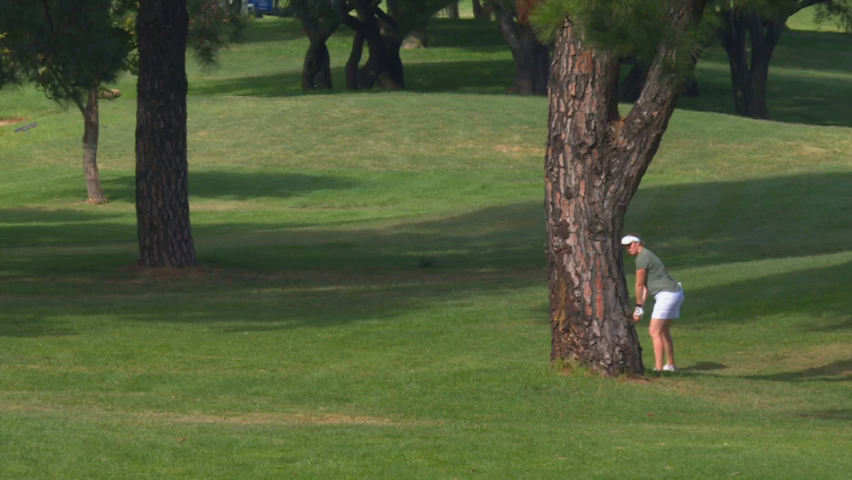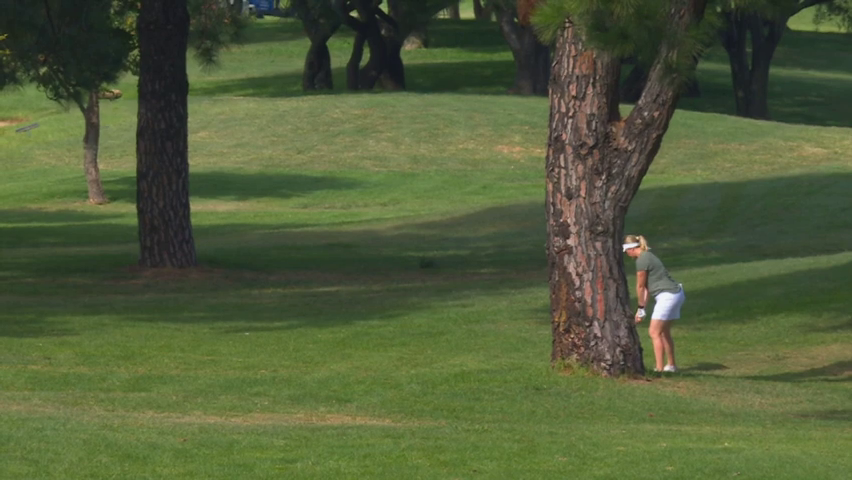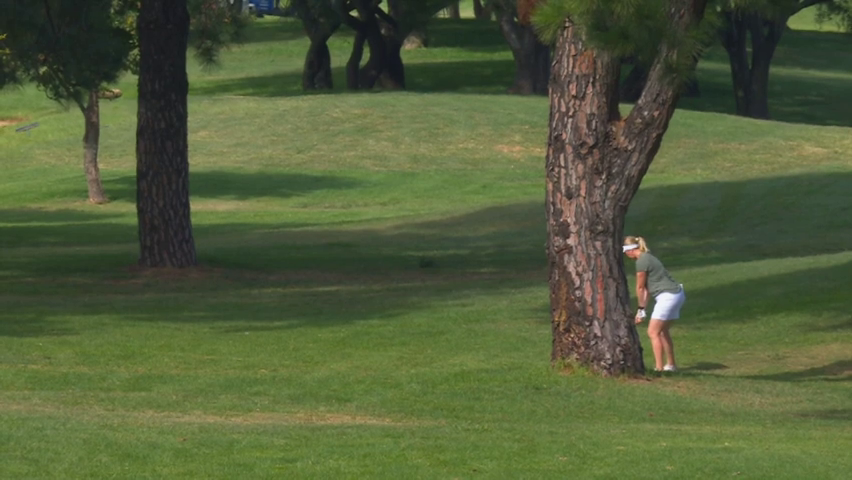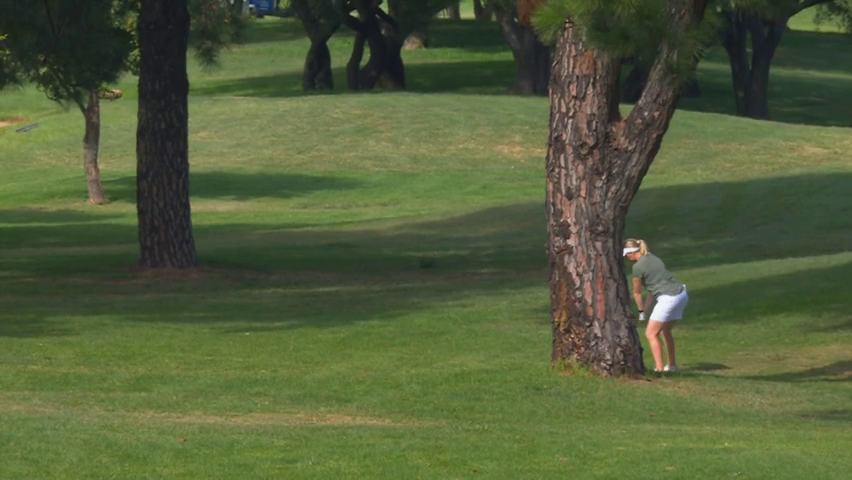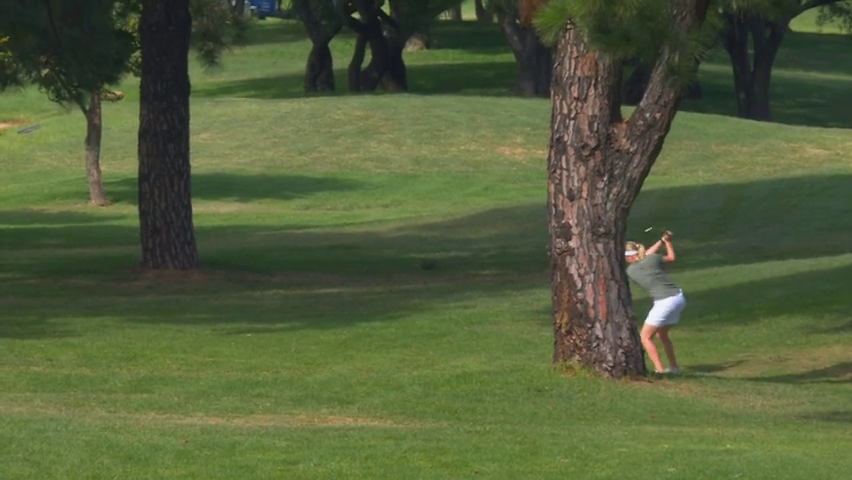
dt=0.7s
person 1, frame 1
left shoulder: (641, 258)
right shoulder: (646, 255)
left elbow: (639, 285)
right elbow: (646, 286)
left wrist: (638, 307)
right wrist: (640, 307)
left hip: (667, 295)
right hip: (673, 293)
left knee: (654, 331)
right knee: (663, 331)
left ankle: (659, 368)
right ankle: (670, 365)
person 1, frame 2
left shoulder: (642, 260)
right shoulder: (647, 256)
left elbow: (640, 286)
right elbow: (647, 286)
left wrist: (640, 308)
right wrist: (642, 308)
left hip: (667, 296)
right hip: (675, 294)
left knee: (654, 332)
right knee: (664, 331)
left ankle: (659, 369)
right ankle: (671, 365)
person 1, frame 3
left shoulder: (641, 261)
right shoulder: (647, 257)
left elbow: (640, 288)
right elbow: (646, 288)
left wrist: (640, 309)
right wrist: (642, 309)
left hip: (668, 296)
right hip: (675, 294)
left knee: (653, 332)
right knee: (663, 331)
left ankle: (659, 368)
right ankle: (671, 365)
person 1, frame 4
left shoulder: (637, 267)
right shoulder: (653, 258)
left elbow: (637, 292)
left wrist: (641, 312)
right wrist: (644, 310)
left hip: (669, 298)
right hip: (680, 294)
left knee: (651, 334)
right knee: (665, 331)
left ankle: (659, 369)
right ankle: (671, 365)
person 1, frame 5
left shoulder: (630, 271)
right shoulder: (653, 259)
right elbow: (672, 258)
left wrist: (661, 242)
right wrist: (666, 241)
left hip: (664, 302)
right hip: (678, 299)
left knee: (645, 337)
right knee: (662, 334)
left ankle: (660, 370)
right ankle: (673, 367)
